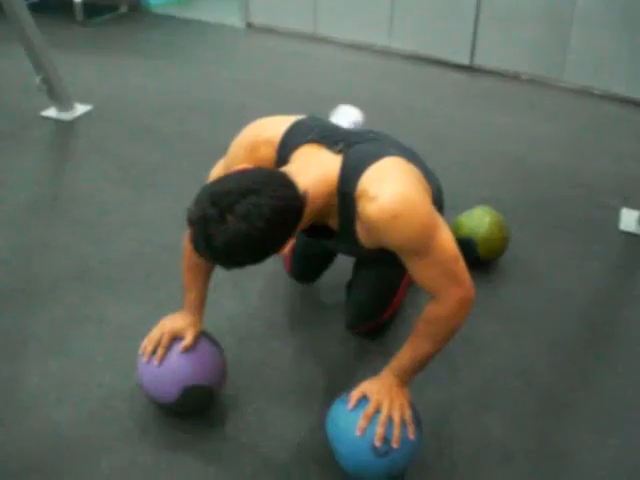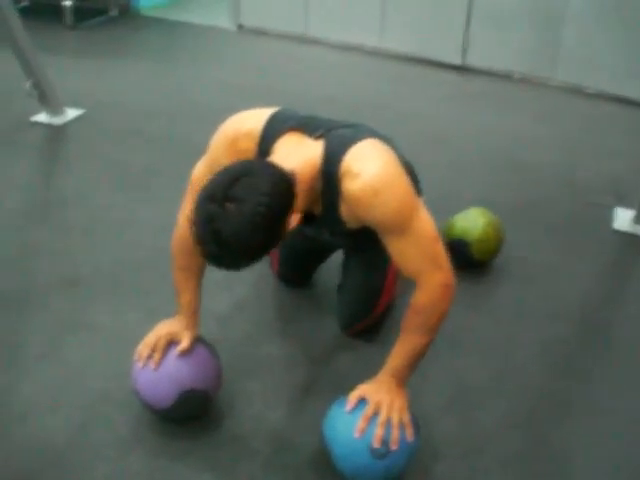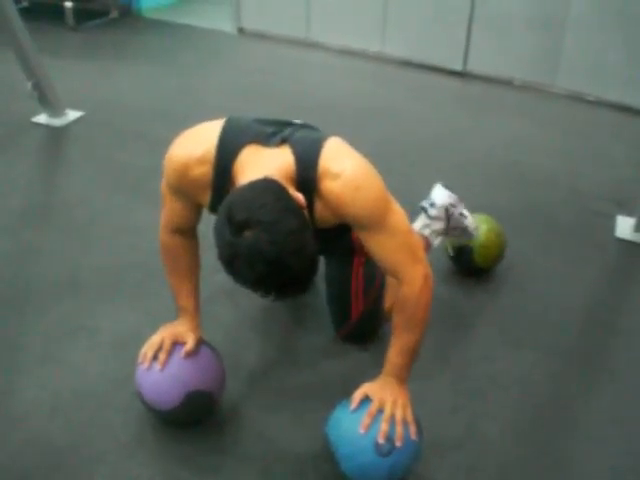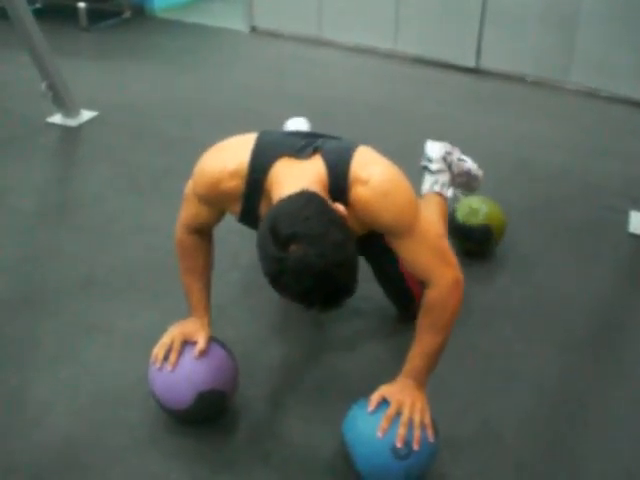
dt=1s
person 1, frame 1
left shoulder: (389, 207)
right shoulder: (259, 144)
left elbow: (456, 294)
right elbow: (206, 220)
left wrist: (395, 378)
right wrist: (191, 312)
left hip: (405, 222)
right hip: (331, 206)
left knee: (363, 322)
right knee: (300, 272)
person 1, frame 2
left shoulder: (370, 183)
right shoulder: (238, 137)
left elbow: (437, 281)
right elbow: (191, 218)
left wrist: (392, 380)
right wrist: (186, 317)
left hip: (377, 217)
right hip: (316, 209)
left knee: (356, 322)
right knee: (289, 276)
person 1, frame 3
left shoulder: (345, 182)
right shoulder: (189, 160)
left elbow: (415, 277)
right elbow: (176, 231)
left wrist: (392, 379)
right wrist: (187, 318)
left hip: (343, 225)
left knee: (356, 329)
right knee: (290, 283)
left ankle: (432, 221)
person 1, frame 4
left shoulder: (375, 189)
right shoulder: (221, 173)
left elbow: (446, 280)
right elbow: (192, 230)
left wrist: (412, 381)
right wrist: (199, 316)
left hip: (363, 218)
left knee: (417, 300)
left ankle: (438, 174)
